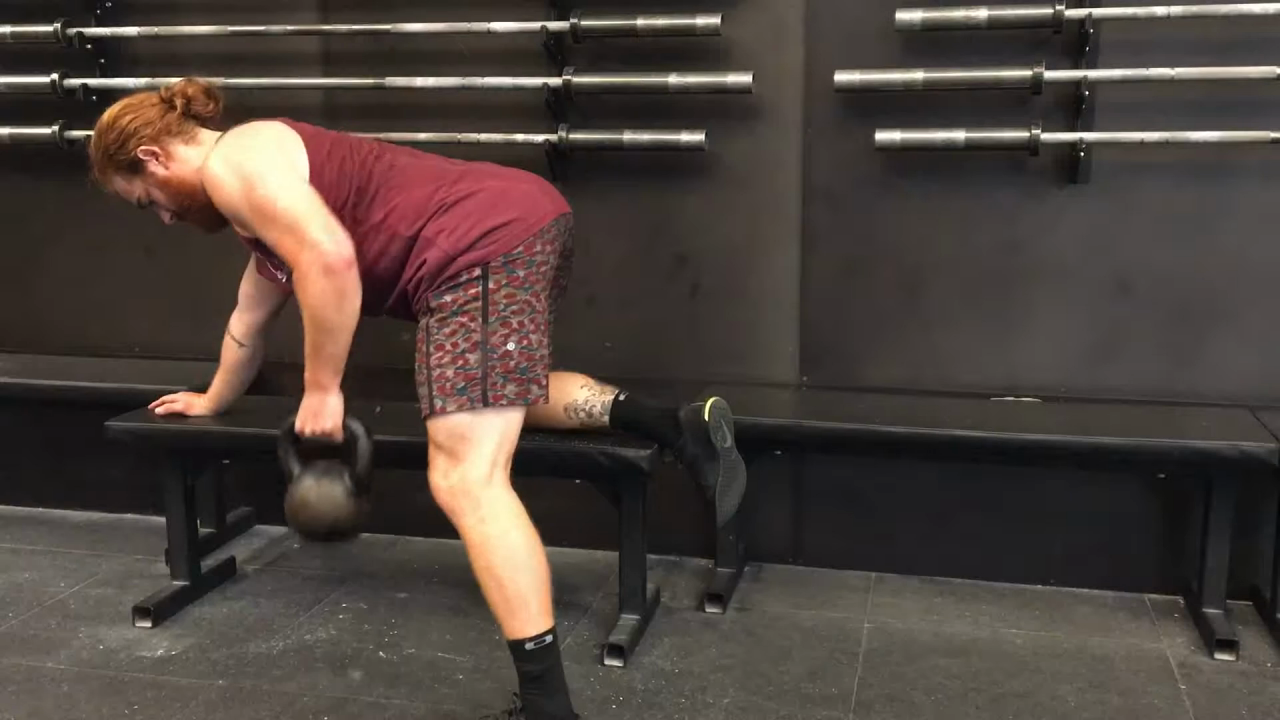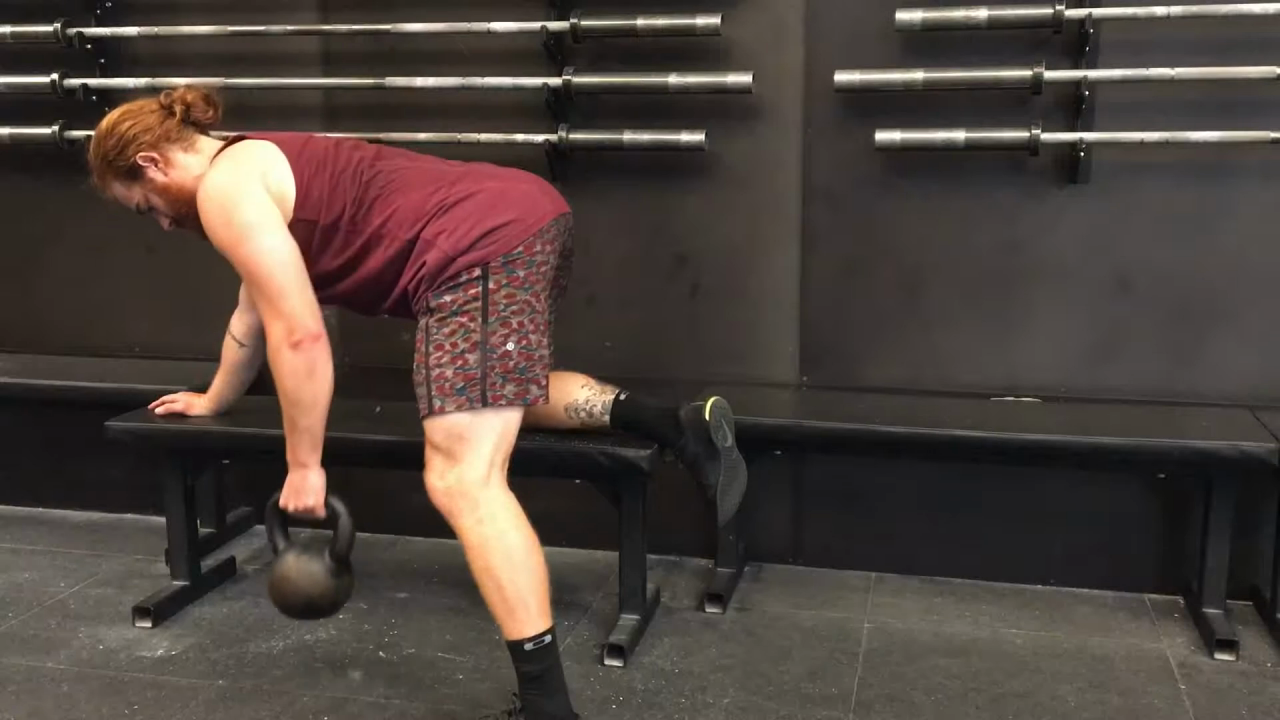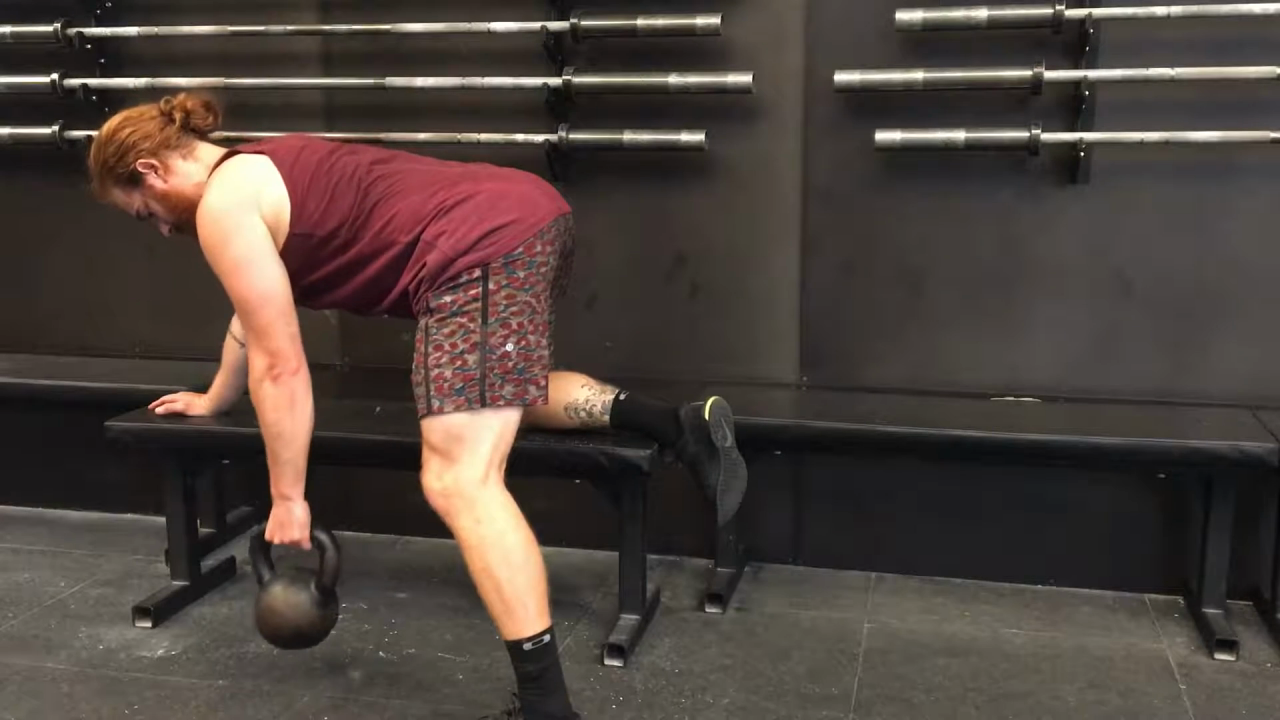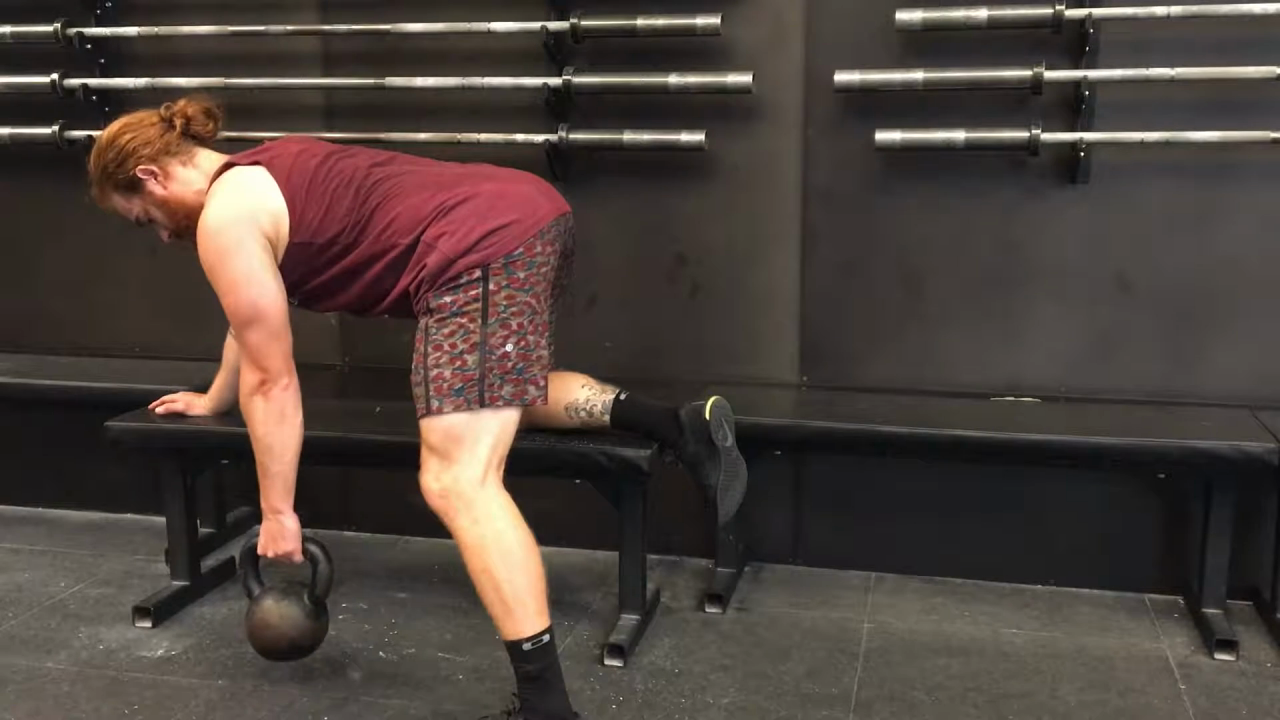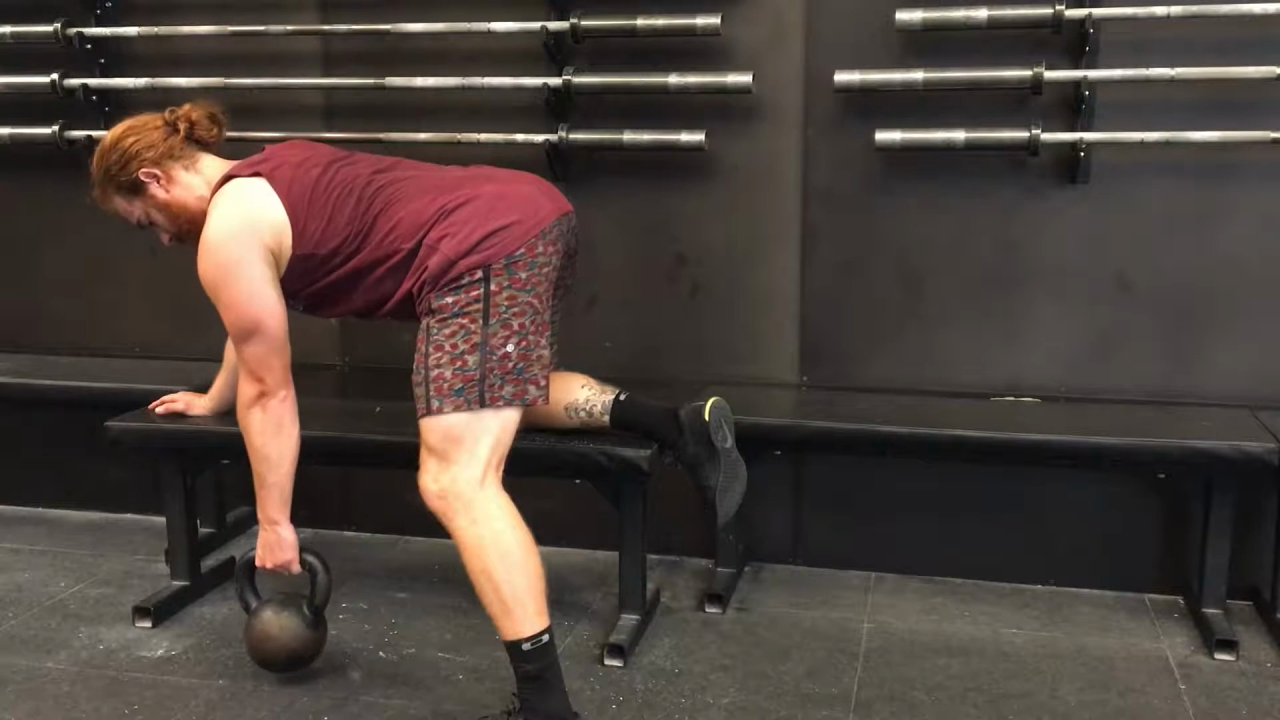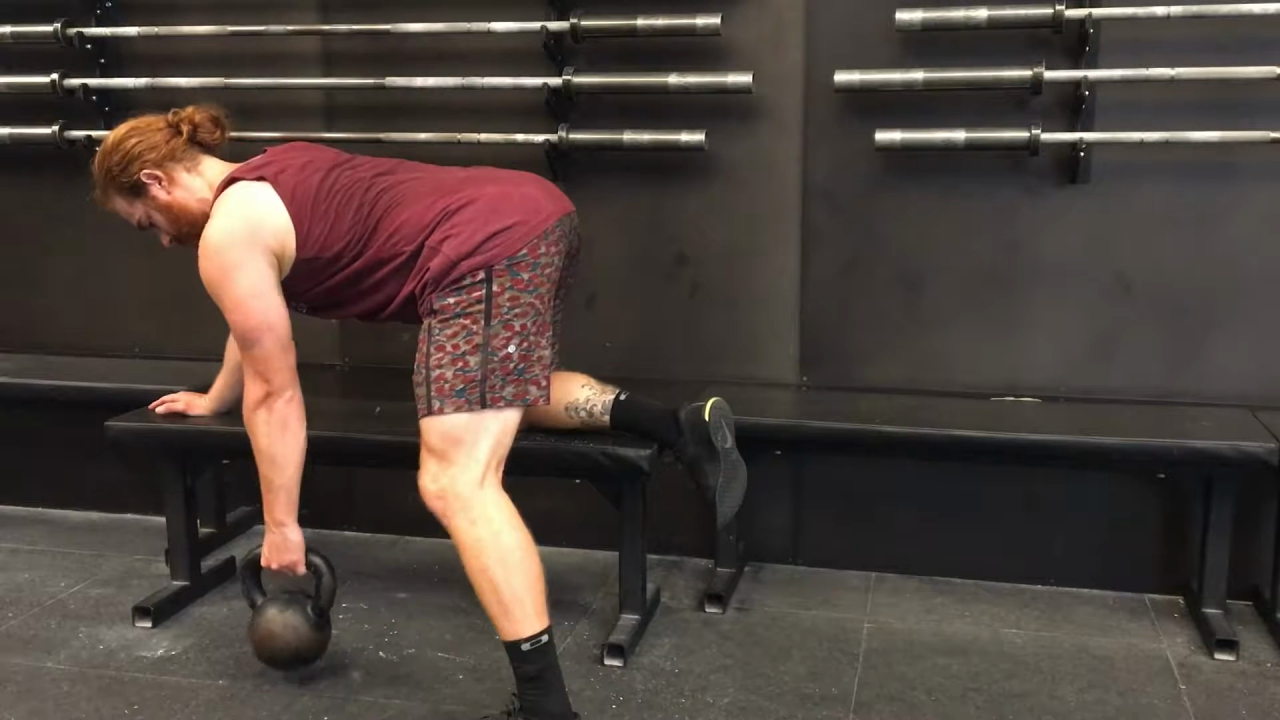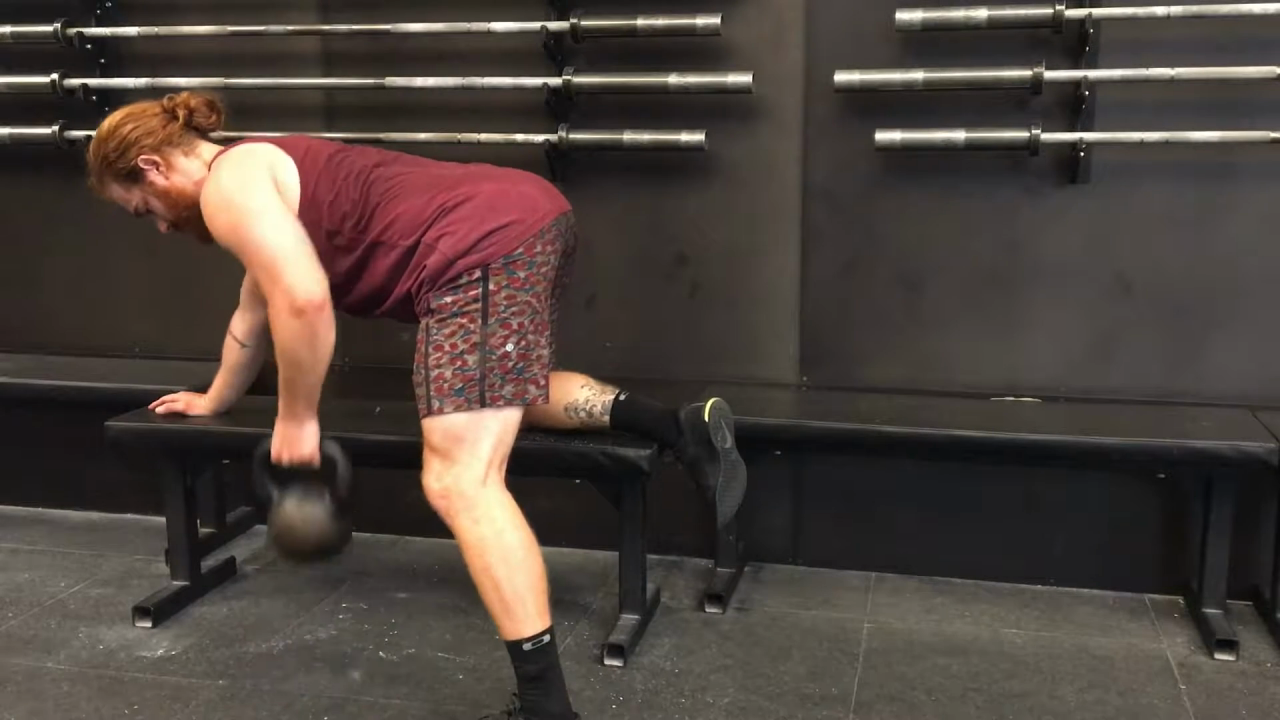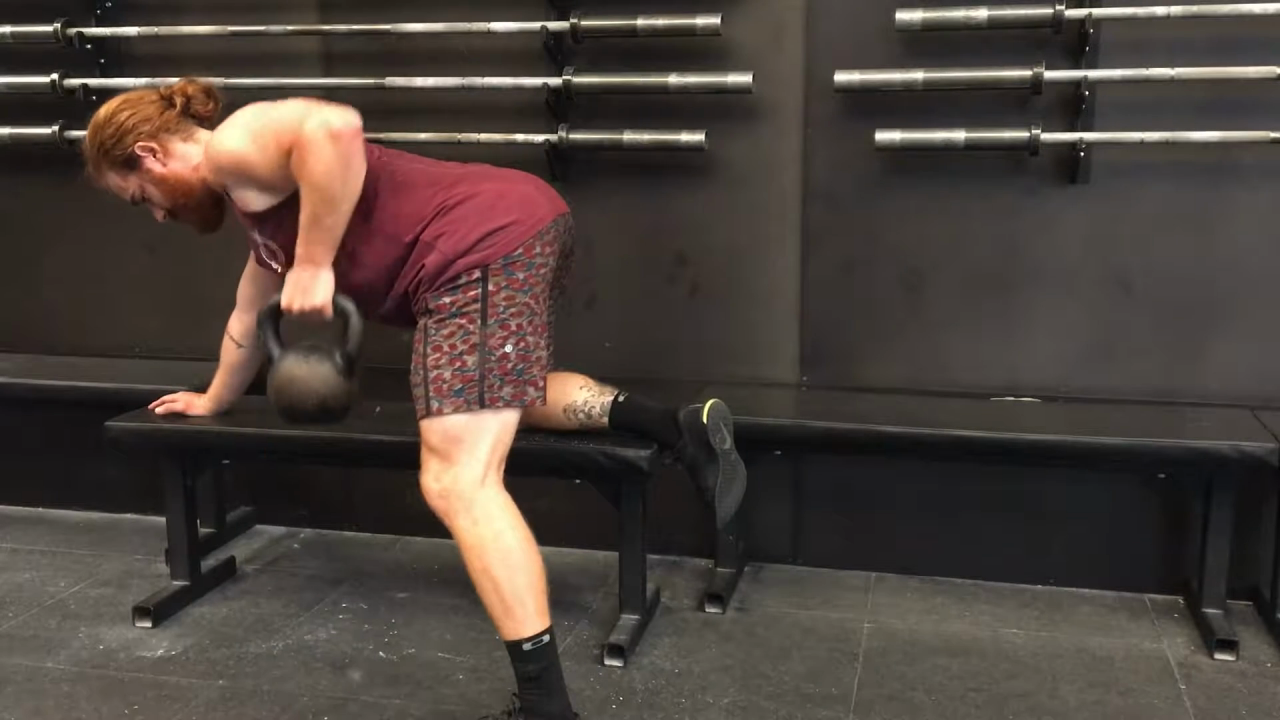
dt=0.3s
person 1, frame 1
left shoulder: (233, 163)
right shoulder: (260, 173)
left elbow: (331, 264)
right elbow: (253, 314)
left wrist: (321, 392)
right wrist: (213, 400)
left hip: (482, 246)
right hip: (526, 214)
left knee: (467, 483)
right knee: (496, 393)
right ankle: (681, 427)
person 1, frame 2
left shoulder: (225, 189)
right shoulder: (261, 169)
left elbow: (300, 335)
right elbow: (255, 316)
left wrist: (304, 469)
right wrist: (212, 401)
left hip: (482, 247)
right hip: (525, 213)
left knee: (462, 483)
right knee: (498, 391)
right ankle: (682, 426)
person 1, frame 3
left shoulder: (224, 206)
right shoulder: (262, 170)
left elbow: (280, 365)
right elbow: (256, 321)
left wrist: (287, 501)
right wrist: (213, 400)
left hip: (481, 248)
right hip: (527, 211)
left knee: (459, 485)
right knee: (498, 394)
right ankle: (681, 424)
person 1, frame 4
left shoulder: (226, 218)
right shoulder: (263, 175)
left elbow: (272, 380)
right elbow: (255, 325)
left wrist: (278, 514)
right wrist: (213, 401)
left hip: (481, 249)
right hip: (528, 210)
left knee: (458, 485)
right knee: (498, 392)
right ankle: (681, 426)
person 1, frame 5
left shoulder: (229, 232)
right shoulder: (266, 177)
left elbow: (269, 391)
right elbow: (255, 338)
left wrist: (274, 525)
right wrist: (212, 401)
left hip: (484, 249)
right hip: (530, 211)
left knee: (457, 485)
right knee: (498, 392)
right ankle: (683, 425)
person 1, frame 6
left shoulder: (229, 234)
right shoulder: (268, 180)
left elbow: (274, 392)
right elbow: (258, 328)
left wrist: (280, 527)
right wrist: (213, 400)
left hip: (487, 251)
right hip: (531, 211)
left knee: (457, 485)
right knee: (502, 393)
right ankle: (682, 426)
person 1, frame 7
left shoulder: (227, 185)
right shoulder: (264, 174)
left elbow: (305, 302)
right elbow: (255, 312)
left wrist: (297, 419)
right wrist: (214, 398)
left hip: (483, 246)
right hip: (527, 213)
left knee: (460, 484)
right knee: (497, 393)
right ankle: (684, 427)
person 1, frame 8
left shoulder: (236, 144)
right shoulder: (259, 183)
left elbow: (336, 128)
right elbow: (251, 314)
left wrist: (313, 269)
right wrist: (214, 399)
left hip: (482, 247)
right hip: (522, 217)
left knee: (459, 485)
right knee: (498, 392)
right ankle: (681, 428)
